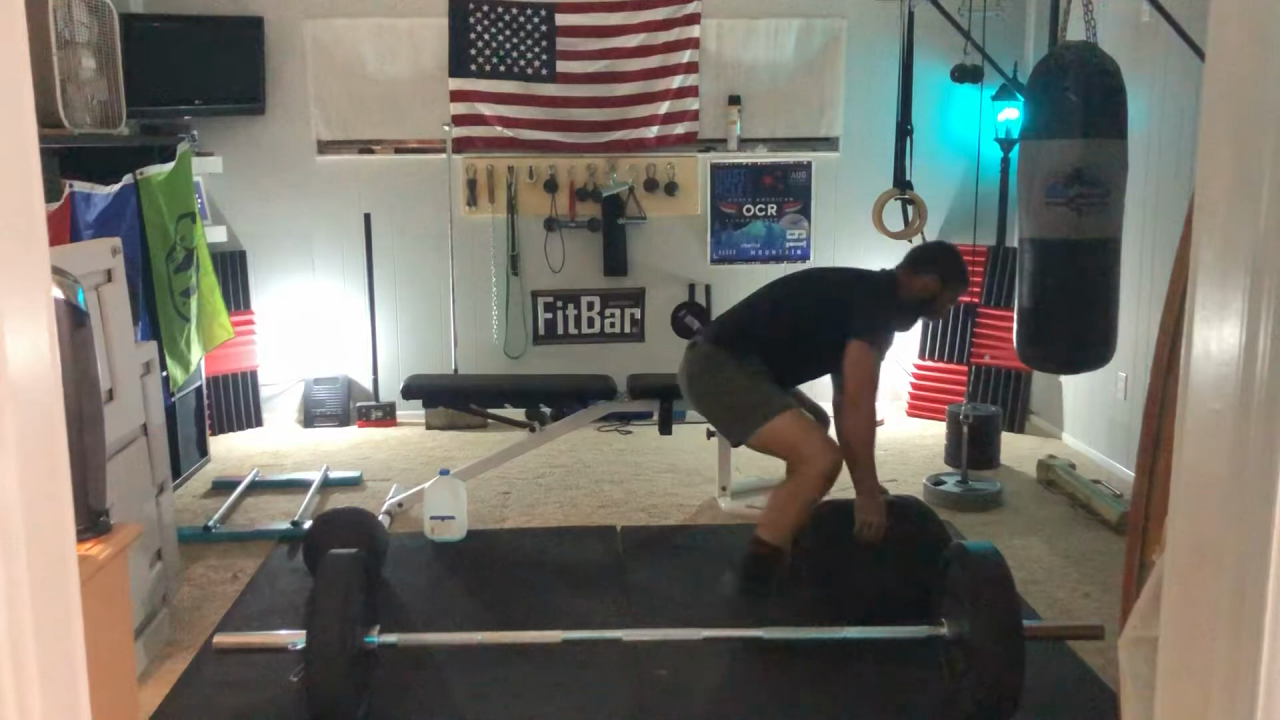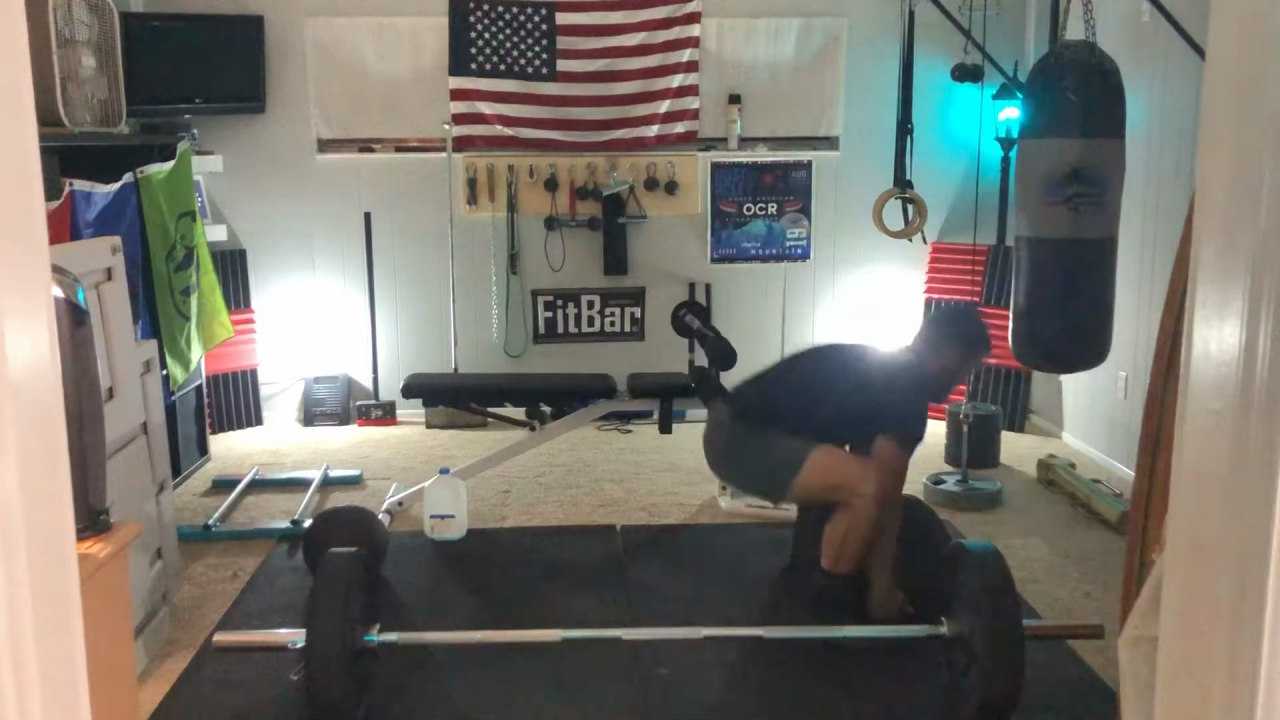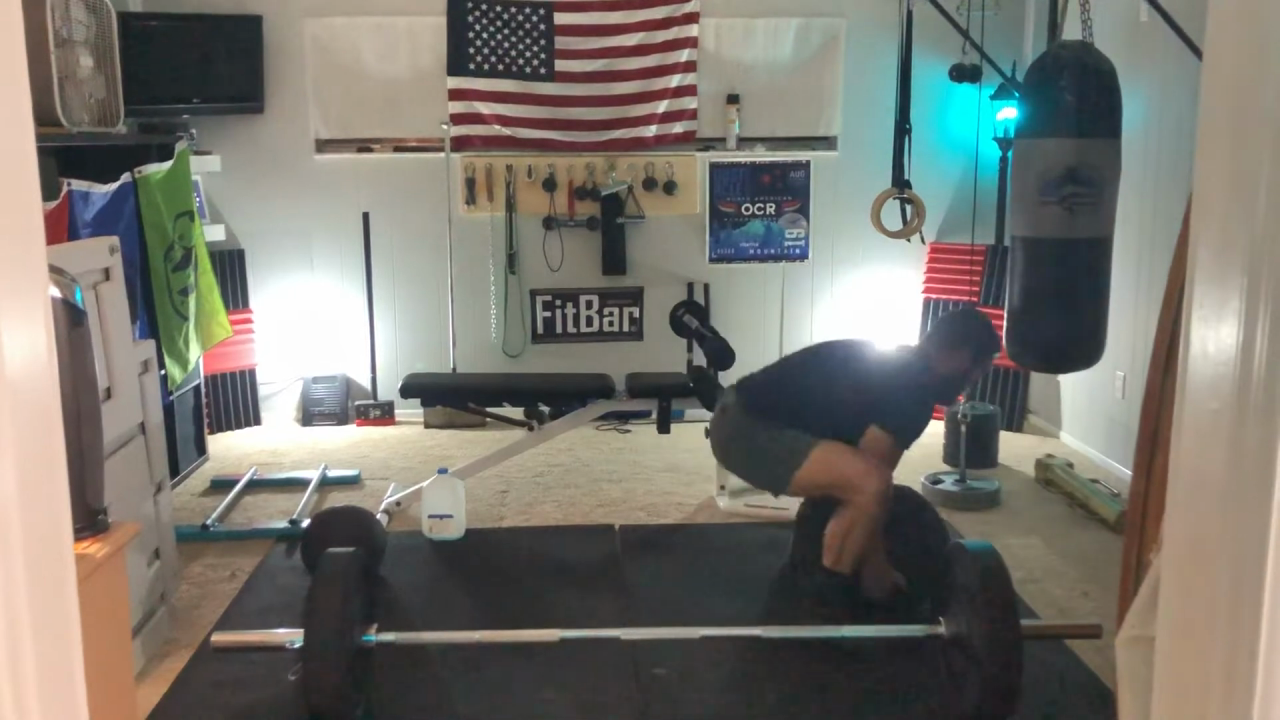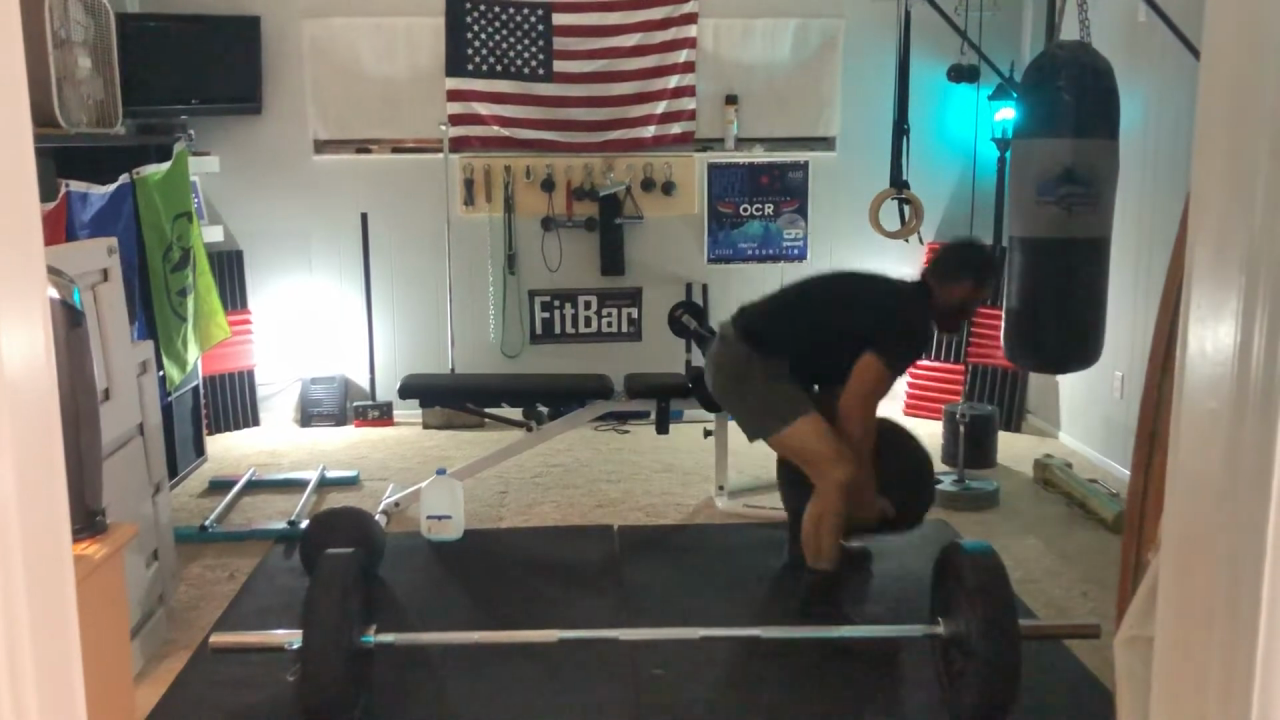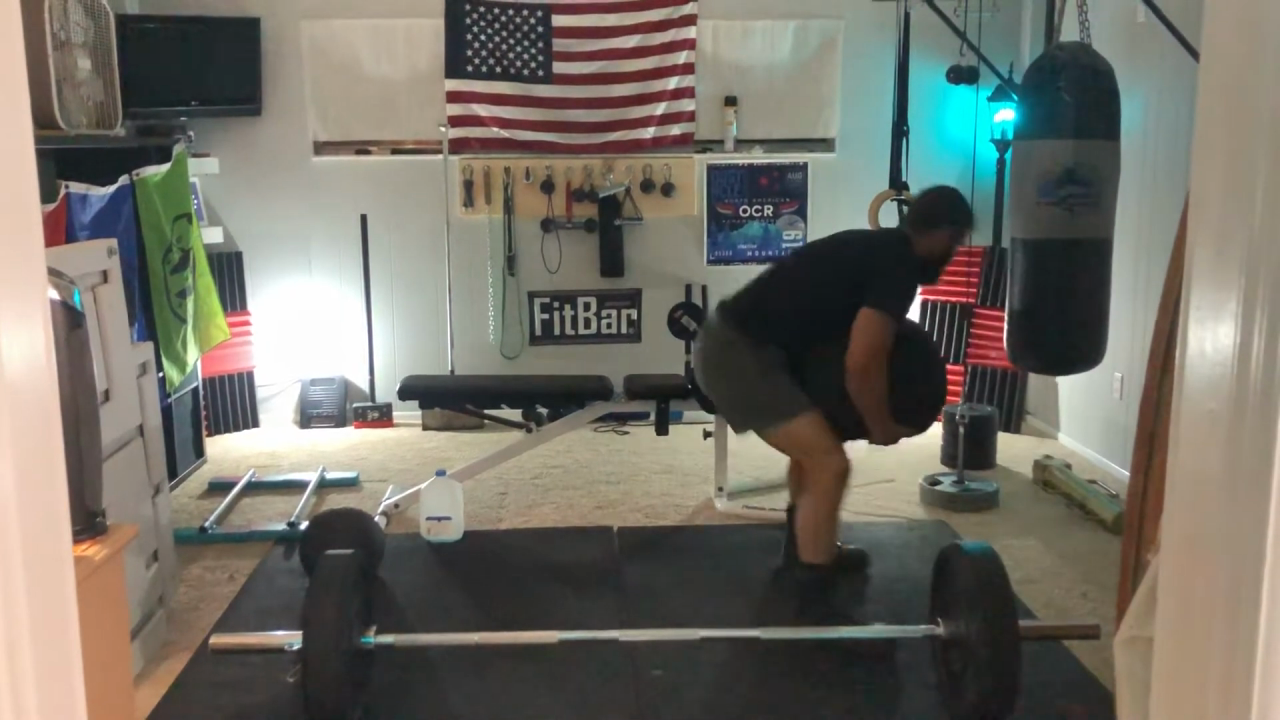
dt=0.3s
person 1, frame 1
left shoulder: (866, 293)
right shoulder: (880, 305)
left elbow: (847, 399)
right elbow: (857, 405)
left wrist: (865, 484)
right wrist: (867, 494)
left hip: (724, 360)
right hip: (720, 368)
left knee: (811, 430)
right knee: (820, 459)
right ankle: (757, 574)
person 1, frame 2
left shoulder: (884, 367)
right shoulder: (906, 395)
left elbow: (860, 466)
right elbow: (883, 492)
right wrist: (883, 581)
left hip: (736, 425)
right hip: (741, 443)
right knee: (867, 489)
right ankle: (827, 604)
person 1, frame 3
left shoulder: (893, 364)
right shoulder: (911, 394)
left elbow: (860, 464)
right elbow: (870, 483)
right wrist: (876, 566)
left hip: (742, 415)
right hip: (745, 430)
right knee: (870, 485)
person 1, frame 4
left shoulder: (894, 299)
right shoulder: (909, 323)
left elbow: (846, 395)
right elbow: (854, 409)
right wrist: (866, 497)
left hip: (742, 350)
right hip: (747, 363)
left knee: (807, 452)
right knee: (837, 473)
left ankle: (813, 547)
person 1, frame 5
left shoulder: (875, 249)
right shoulder: (898, 268)
right elbow: (861, 362)
right wrist: (881, 425)
left hip: (735, 340)
right hip: (739, 354)
left knee: (812, 443)
right knee: (828, 464)
left ankle: (803, 545)
